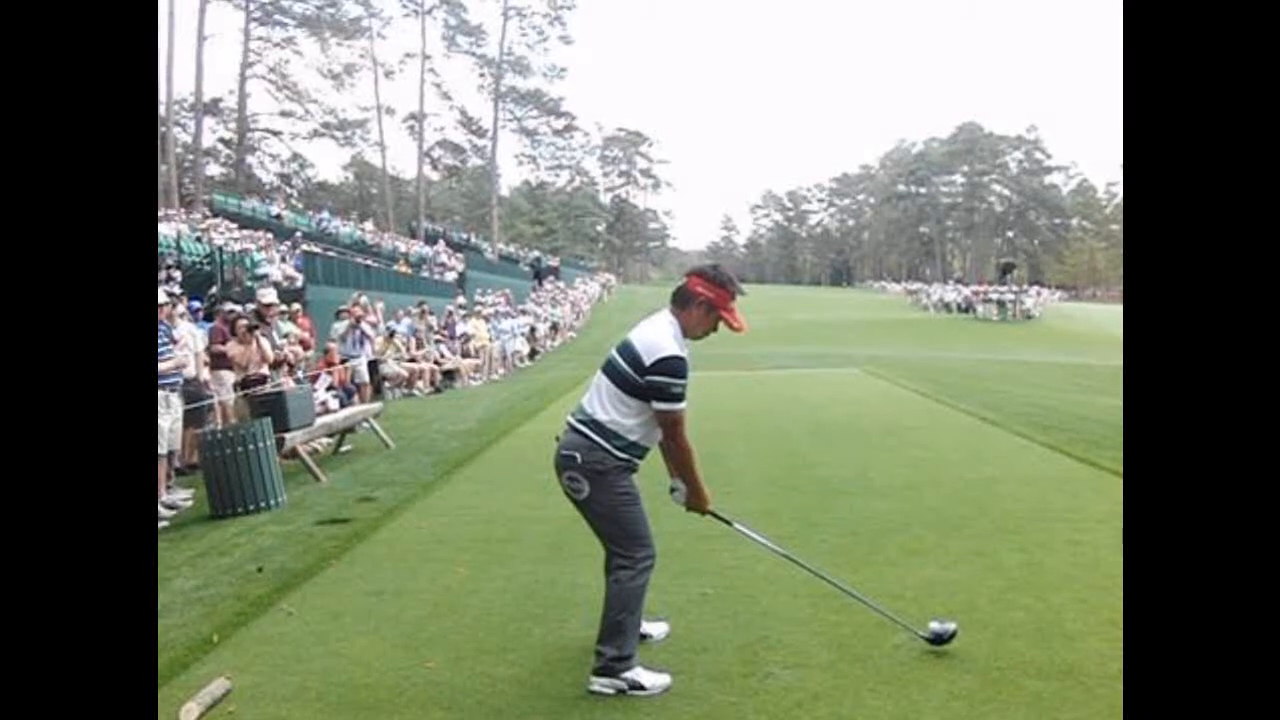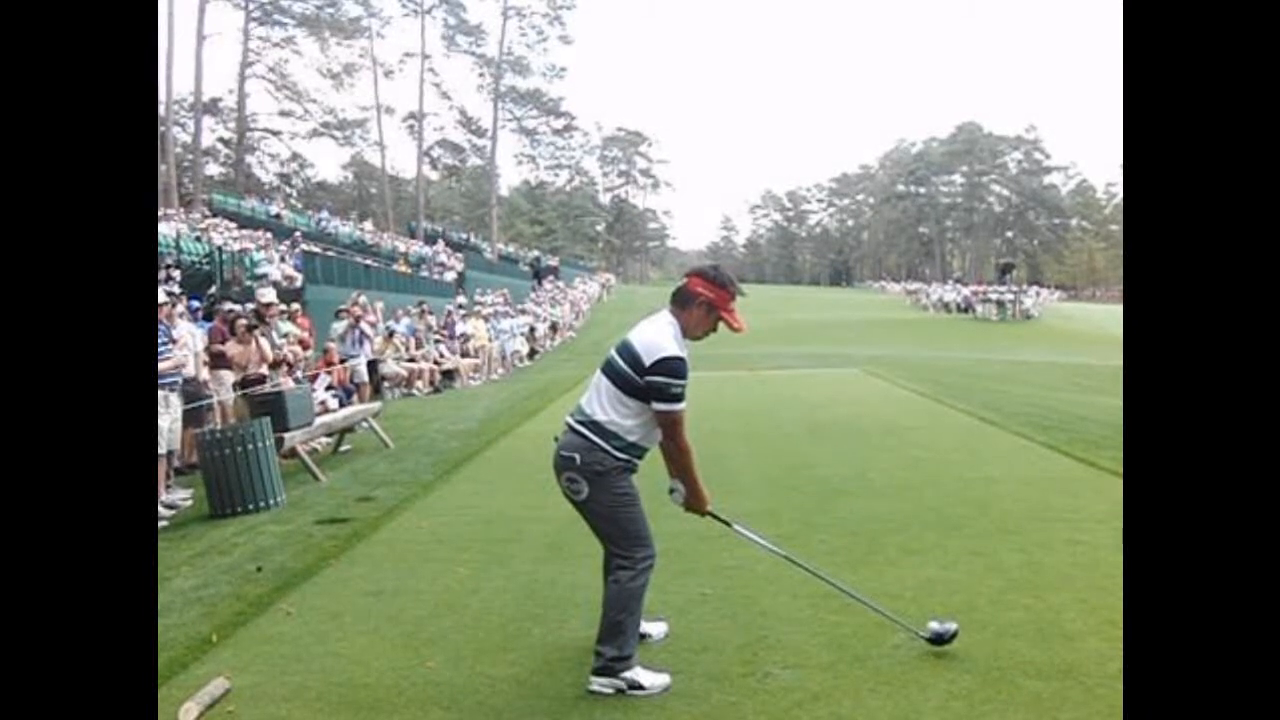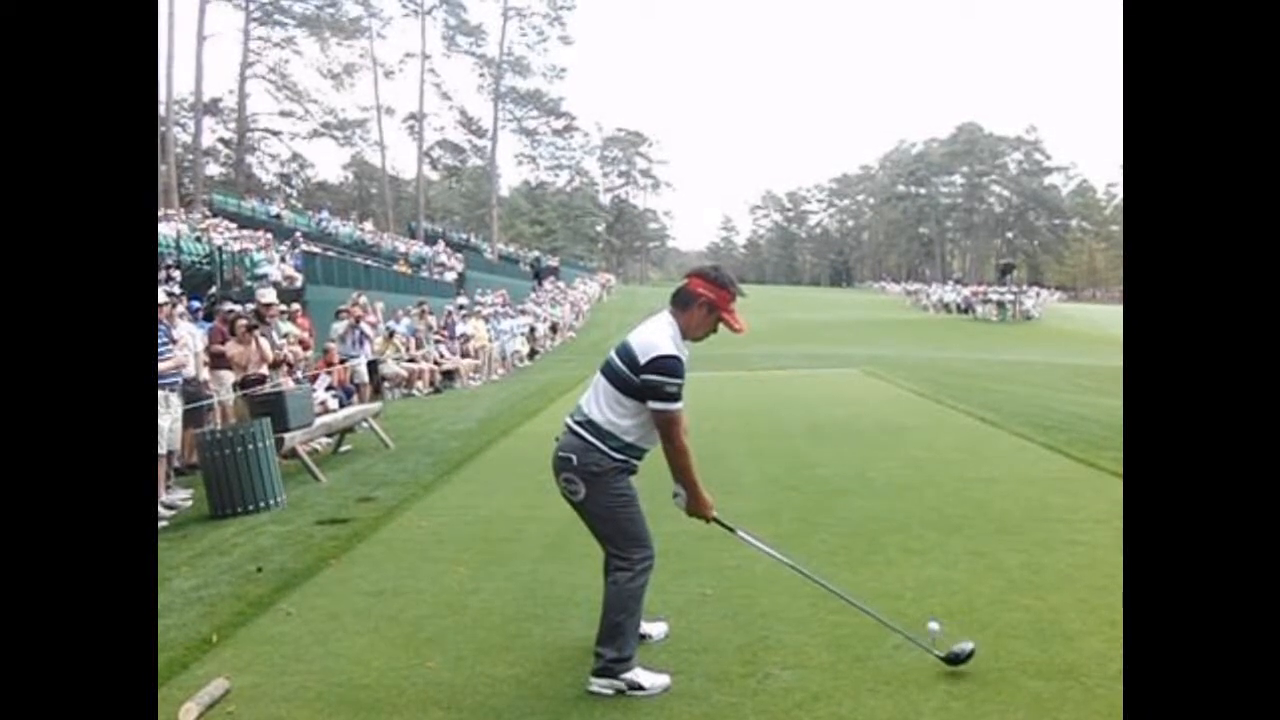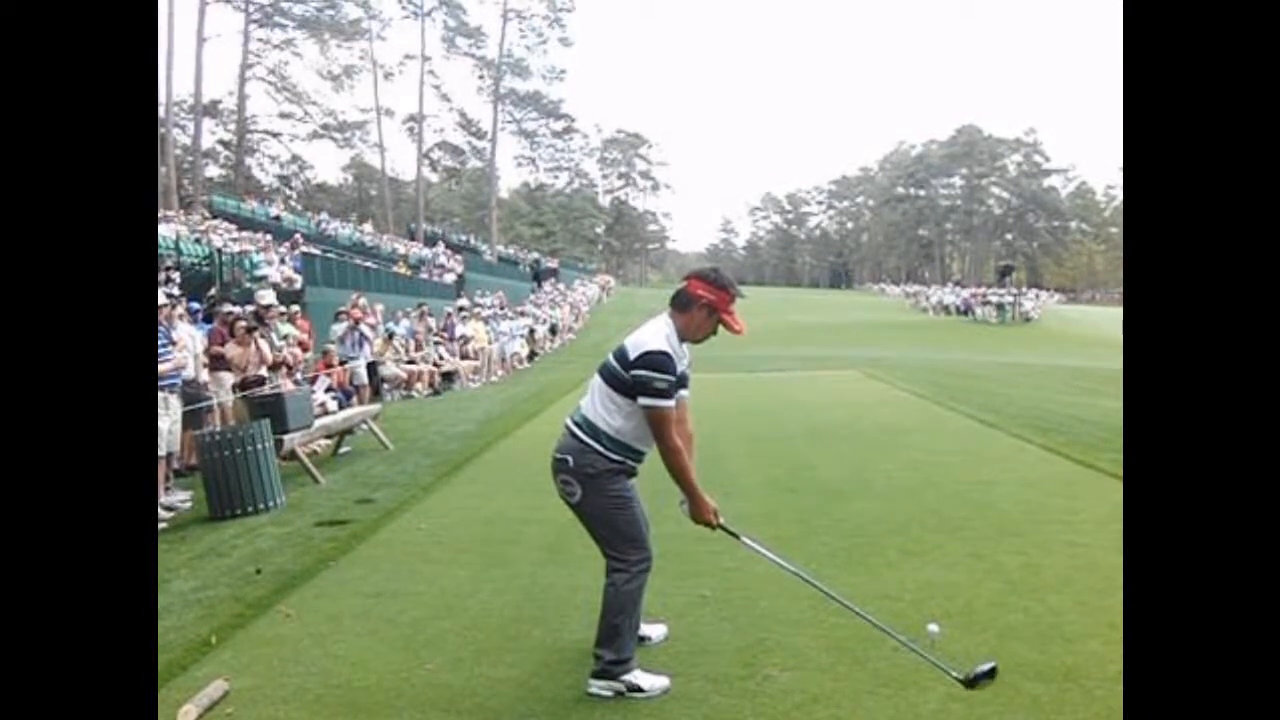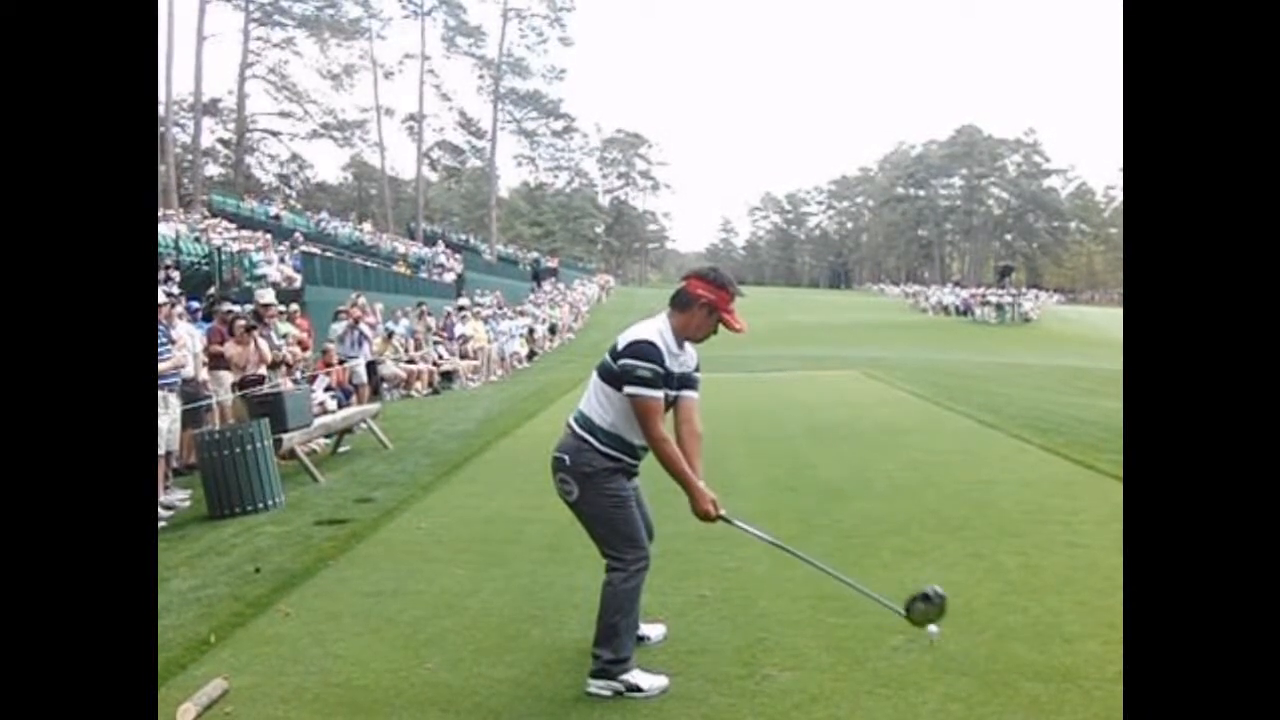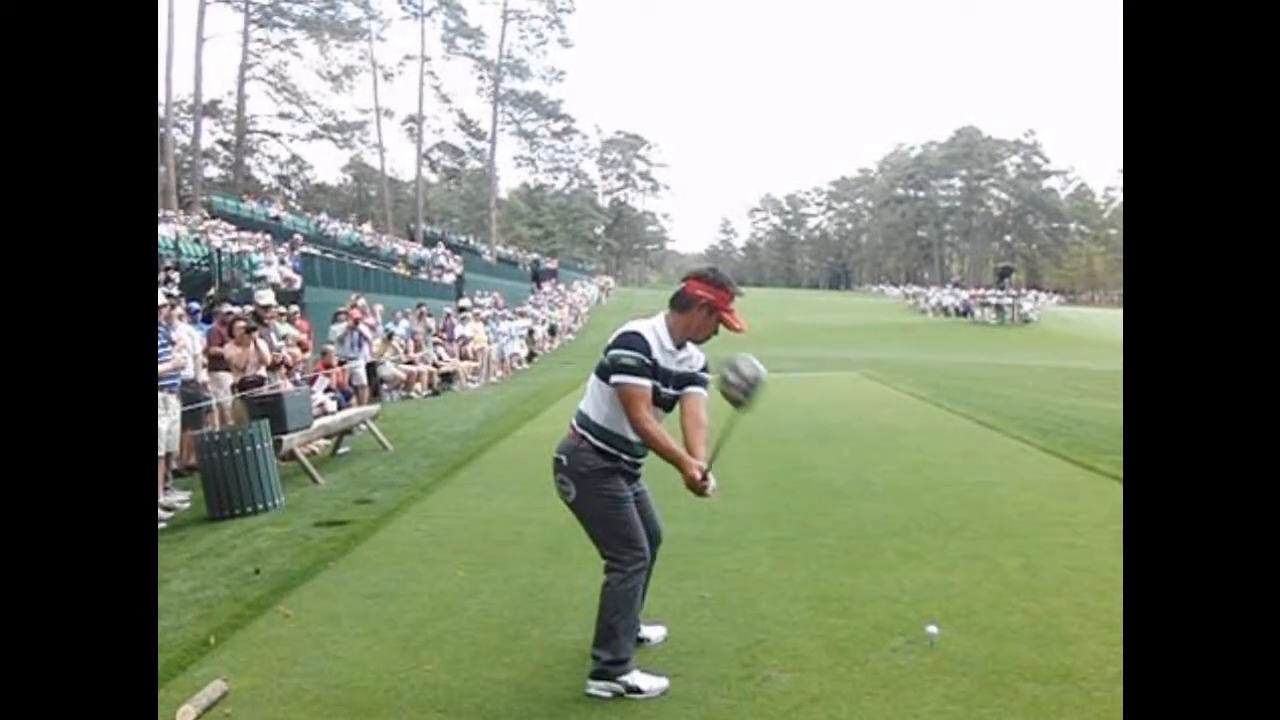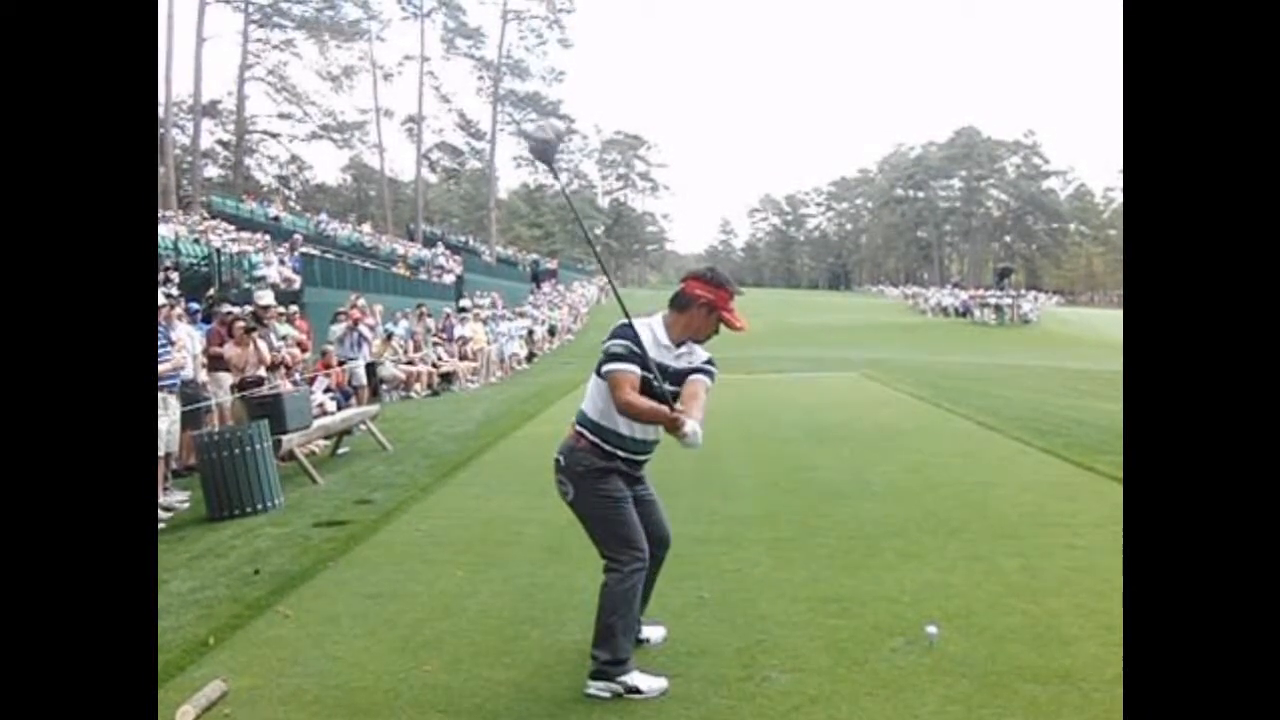
dt=0.7s
person 1, frame 1
left shoulder: (656, 328)
right shoulder: (668, 354)
left elbow: (663, 425)
right elbow: (675, 433)
left wrist: (675, 475)
right wrist: (696, 490)
left hip: (584, 451)
right hip: (597, 461)
left knee: (624, 547)
right knee: (635, 555)
left ankle: (625, 624)
right ankle: (613, 667)
person 1, frame 2
left shoulder: (657, 329)
right shoulder: (667, 354)
left elbow: (664, 427)
right elbow: (674, 436)
left wrist: (676, 479)
right wrist: (695, 492)
left hip: (584, 451)
right hip: (596, 462)
left knee: (624, 547)
right knee: (635, 556)
left ankle: (624, 624)
right ankle: (613, 668)
person 1, frame 3
left shoulder: (661, 333)
right shoulder: (664, 355)
left elbow: (674, 427)
right elbow: (673, 438)
left wrist: (683, 485)
right wrist: (696, 495)
left hip: (588, 453)
right hip: (593, 463)
left knee: (625, 547)
right knee: (635, 556)
left ankle: (625, 625)
right ankle: (613, 669)
person 1, frame 4
left shoulder: (673, 348)
right shoulder: (656, 353)
left elbow: (681, 428)
right elbow: (666, 440)
left wrist: (692, 492)
right wrist: (696, 499)
left hip: (602, 461)
right hip: (590, 464)
left knee: (632, 542)
right knee: (632, 557)
left ankle: (625, 627)
right ankle: (612, 670)
person 1, frame 5
left shoulder: (685, 356)
right shoulder: (645, 346)
left elbow: (688, 424)
right elbow: (655, 433)
left wrist: (699, 484)
right wrist: (693, 490)
left hip: (613, 462)
right hip: (588, 462)
left knee: (639, 539)
right knee: (630, 555)
left ankle: (624, 626)
right ankle: (610, 670)
person 1, frame 6
left shoulder: (693, 361)
right shoulder: (636, 340)
left elbow: (695, 415)
right elbow: (639, 418)
left wrist: (700, 463)
right wrist: (683, 464)
left hip: (621, 464)
right hip: (589, 462)
left knee: (648, 540)
right knee: (630, 556)
left ankle: (626, 626)
right ankle: (610, 671)
person 1, frame 7
left shoulder: (699, 359)
right shoulder: (630, 335)
left elbow: (694, 399)
right elbow: (624, 401)
left wrist: (688, 421)
right wrist: (665, 415)
left hip: (628, 467)
right hip: (590, 463)
left knee: (655, 541)
right knee: (630, 557)
left ankle: (627, 627)
right ankle: (610, 671)
person 2, frame 1
left shoulder: (166, 327)
right shoulder: (161, 330)
right wrist: (173, 364)
left hip: (173, 394)
right hip: (161, 396)
left knee: (173, 448)
right knee: (161, 450)
left ankle: (166, 490)
right ankle: (161, 496)
person 2, frame 2
left shoulder: (165, 327)
right shoulder: (160, 328)
left elbow: (177, 345)
left wrist: (179, 351)
right wrist: (172, 363)
left hip: (173, 393)
right hip: (161, 395)
left knee: (172, 447)
right knee: (161, 449)
left ankle: (165, 490)
right ankle: (161, 497)
person 2, frame 3
left shoulder: (165, 326)
right shoulder: (162, 327)
left elbow: (178, 345)
right wrist: (172, 363)
left hip: (173, 393)
right hip: (160, 396)
left knee: (172, 447)
right knee: (161, 449)
left ankle: (165, 490)
right ankle: (161, 497)
person 2, frame 4
left shoulder: (164, 329)
right shoulder: (160, 331)
left elbow: (178, 346)
right wrist: (172, 365)
left hip: (172, 395)
right hip: (161, 398)
left knee: (171, 450)
right knee: (161, 451)
left ankle: (166, 492)
right ankle: (161, 498)
person 2, frame 5
left shoulder: (164, 329)
right shoulder: (160, 330)
left elbow: (174, 348)
right wrist: (171, 364)
left hip: (171, 394)
right hip: (160, 397)
left knee: (171, 448)
right knee: (160, 450)
left ankle: (165, 491)
right ankle: (160, 497)
person 2, frame 6
left shoulder: (164, 330)
right shoulder: (160, 331)
left wrist: (176, 353)
right wrist: (171, 365)
left hip: (171, 395)
right hip: (160, 398)
left knee: (170, 449)
right knee: (160, 451)
left ankle: (165, 491)
right ankle: (160, 498)
person 2, frame 7
left shoulder: (164, 330)
right shoulder: (160, 331)
left wrist: (176, 353)
right wrist: (171, 365)
left hip: (171, 396)
right hip: (160, 398)
left knee: (170, 449)
right knee: (160, 451)
left ankle: (164, 492)
right ankle: (159, 498)
